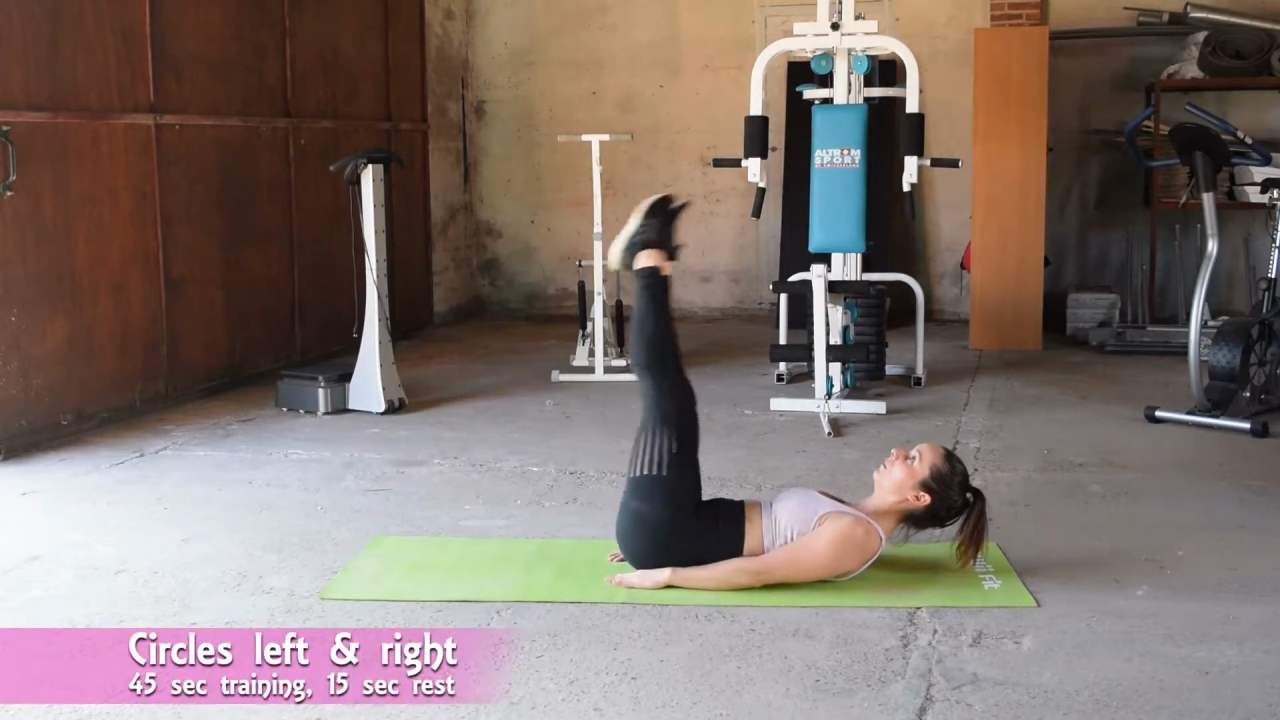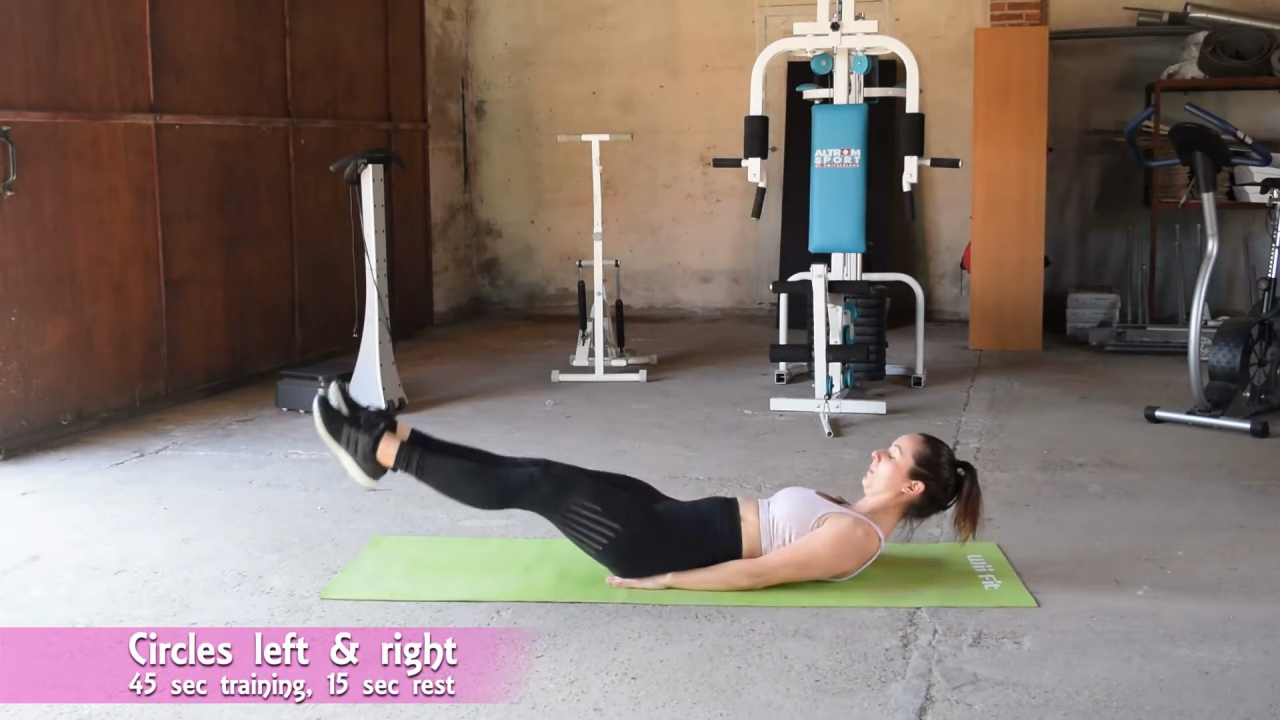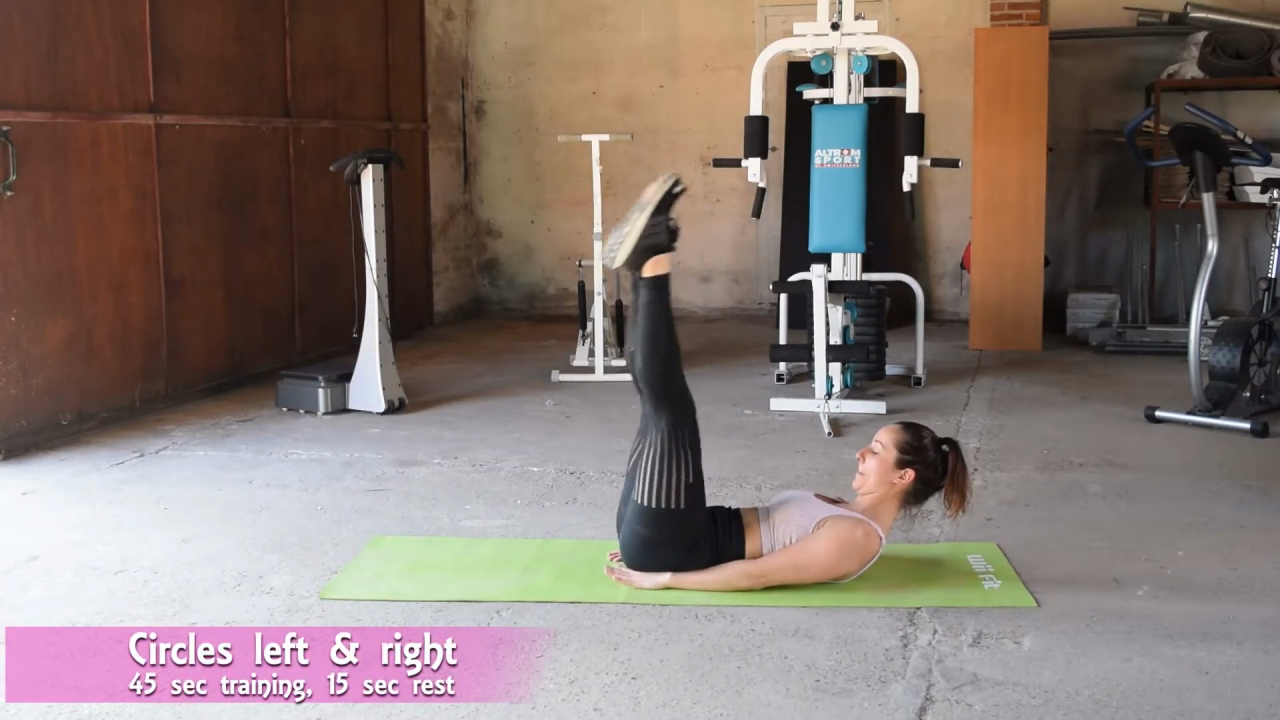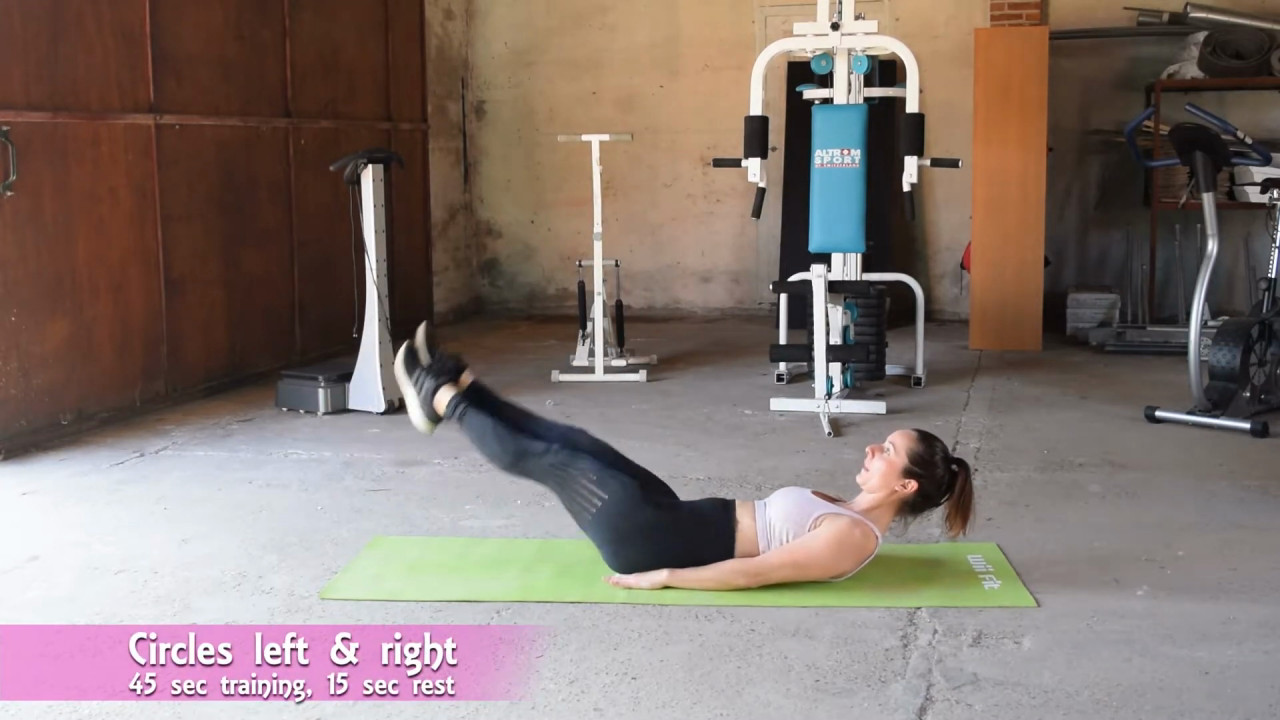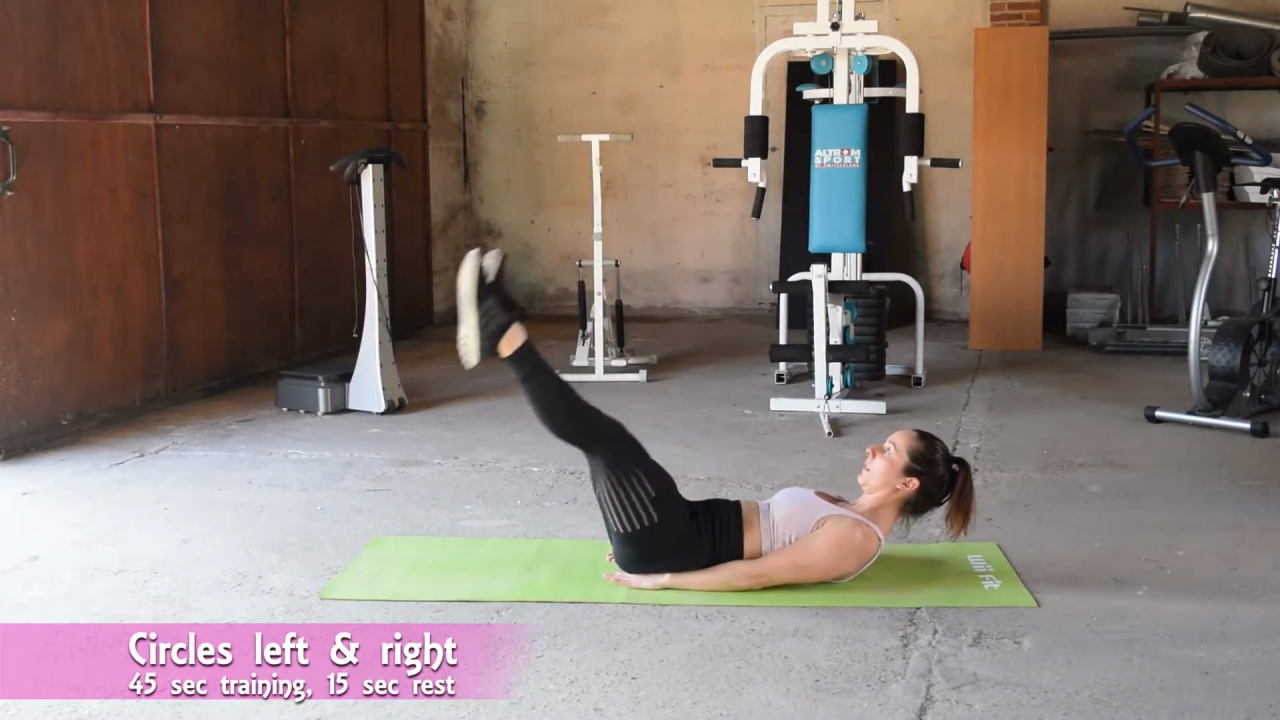
dt=1s
person 1, frame 1
left shoulder: (855, 536)
right shoulder: (853, 516)
left elbow: (759, 572)
left wrist: (663, 576)
left hip: (661, 544)
left knee: (663, 383)
left ankle: (647, 258)
right ankle: (649, 259)
person 1, frame 2
left shoulder: (855, 536)
right shoulder: (847, 510)
left elbow: (758, 573)
left wrist: (664, 577)
left hip: (670, 540)
right hip: (679, 520)
left knee: (541, 484)
right knee: (543, 475)
left ankle: (383, 451)
right ankle: (389, 439)
person 1, frame 3
left shoulder: (857, 536)
right shoulder: (850, 512)
left elbow: (762, 573)
left wrist: (657, 577)
left hip: (666, 548)
left knee: (670, 405)
left ankle: (653, 261)
person 1, frame 4
left shoulder: (845, 545)
right shoulder: (858, 512)
left elbow: (762, 569)
left wrist: (665, 576)
left hip: (664, 536)
right hip: (686, 523)
left knee: (553, 459)
right knee: (574, 445)
left ankle: (445, 399)
right ankle: (457, 390)
person 1, frame 5
left shoulder: (856, 538)
right shoulder: (848, 510)
left elbow: (760, 574)
left wrist: (663, 580)
left hip: (670, 547)
right hip: (697, 527)
left knee: (601, 438)
right knee: (601, 440)
left ankle: (504, 335)
right ankle: (503, 333)
